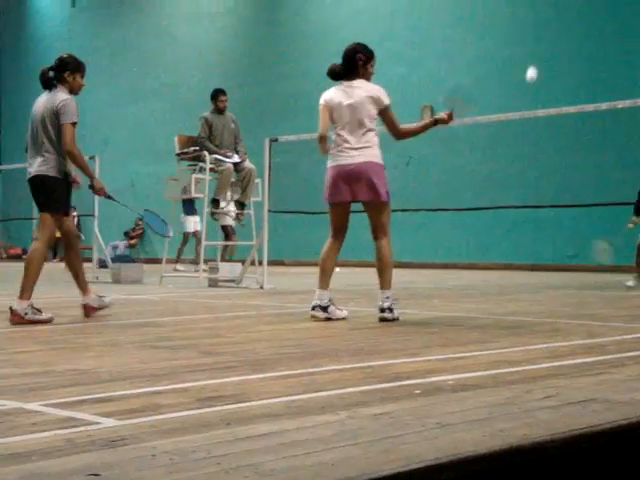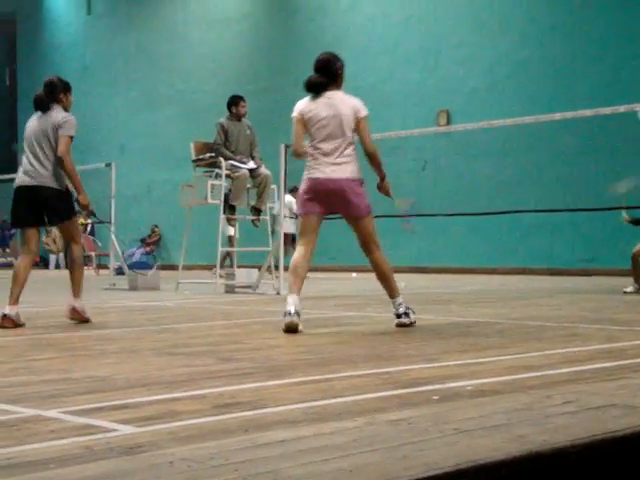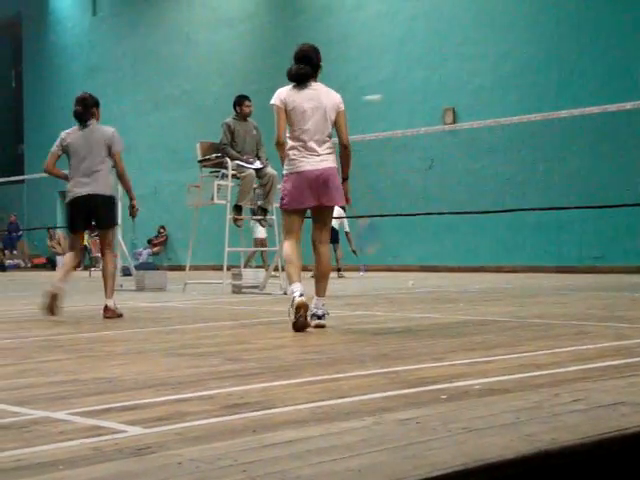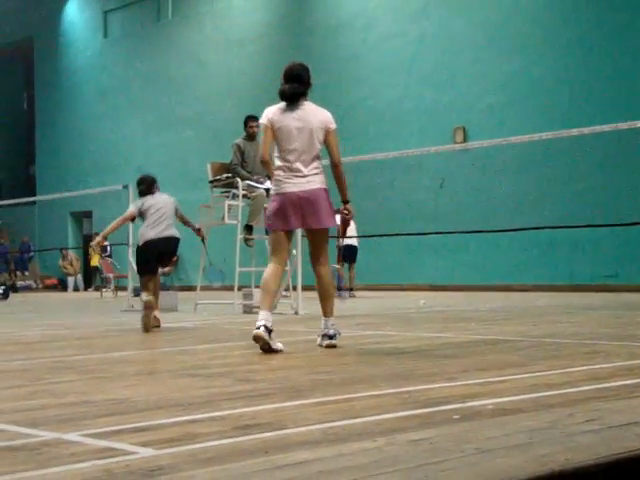
dt=0.7s
person 1, frame 1
left shoulder: (328, 96)
right shoulder: (376, 92)
left elbow: (322, 136)
right elbow: (397, 132)
right wrist: (433, 121)
left hip: (338, 168)
right hip: (368, 166)
left knee: (336, 236)
right knee: (381, 235)
left ankle: (321, 301)
right ankle: (386, 302)
person 1, frame 2
left shoulder: (303, 106)
right shoulder: (353, 104)
left elbow: (297, 150)
right elbow: (370, 149)
right wrist: (382, 178)
left hip: (315, 183)
right hip: (347, 181)
left knee: (304, 246)
right knee: (371, 247)
left ankle: (292, 308)
right ankle: (401, 309)
person 1, frame 3
left shoulder: (283, 95)
right shoulder: (333, 97)
left elbow: (280, 140)
right elbow: (345, 143)
right wrist: (345, 178)
left hip: (297, 173)
right hip: (327, 171)
left knee: (291, 240)
right knee: (322, 241)
left ankle: (297, 292)
right ankle: (319, 309)
person 1, frame 4
left shoulder: (271, 114)
right shoulder: (323, 116)
left elbow: (264, 158)
right elbow: (336, 162)
right wrist: (345, 200)
left hip: (283, 195)
right hip: (315, 192)
left knee: (276, 261)
right knee: (321, 263)
left ankle: (263, 322)
right ankle: (329, 329)
person 2, frame 1
left shoulder: (42, 100)
right shoulder: (66, 101)
left elbow: (30, 145)
right elbow: (69, 147)
right wrist: (93, 177)
left hip: (38, 174)
right hip: (52, 175)
left knee: (71, 236)
right knee: (43, 238)
left ankle: (87, 297)
right ankle: (22, 306)
person 2, frame 2
left shoulder: (33, 121)
right shoulder: (65, 119)
right elbow: (62, 155)
right wrist: (80, 191)
left hip: (24, 187)
right hip: (52, 187)
left knee: (28, 251)
right knee: (74, 242)
right ankle: (76, 305)
person 2, frame 3
left shoulder: (66, 135)
right shoulder: (110, 133)
left elbow: (49, 167)
right elbow: (120, 170)
right wrist: (132, 198)
left hip: (76, 198)
right hip: (103, 196)
left knee: (74, 250)
right knee: (108, 250)
left ankle: (57, 285)
right ankle: (109, 304)
person 2, frame 4
left shoulder: (140, 203)
right shoulder: (170, 199)
left elbow: (124, 219)
right elbow: (182, 218)
left wrist: (101, 236)
right wrist: (195, 228)
left hip: (148, 242)
right hip: (171, 240)
left knee: (147, 288)
right knee: (153, 273)
left ankle: (149, 303)
right ankle: (154, 315)
person 3, frame 1
left shoulder: (231, 118)
right shoulder: (207, 118)
left elbow: (238, 139)
right elbow: (202, 140)
left wrist: (241, 152)
right wrist: (219, 151)
left hip: (233, 156)
right hip: (215, 156)
left knee: (250, 168)
right knee: (228, 167)
left ankle: (241, 202)
right ankle: (216, 200)
person 3, frame 2
left shoulder: (247, 124)
right shoulder: (223, 124)
left elbow: (254, 145)
right elbow: (218, 147)
left wrist: (257, 158)
right wrist: (234, 158)
left hip: (248, 162)
right hip: (231, 162)
left knee: (266, 174)
right knee: (243, 173)
left ankle: (258, 208)
right ankle: (232, 206)
person 3, frame 3
left shoulder: (253, 125)
right shoulder: (228, 124)
left elbow: (260, 146)
right elbow: (224, 147)
left wrist: (262, 158)
right wrist: (241, 158)
left hip: (254, 162)
right hip: (236, 162)
left knee: (272, 174)
right knee: (250, 173)
left ankle: (263, 208)
right ankle: (238, 207)
person 3, frame 4
right shoulder: (239, 144)
right elbow: (235, 167)
right wrist: (251, 178)
left hip: (263, 182)
right hip: (246, 181)
right knee: (260, 193)
right ankle: (249, 227)
